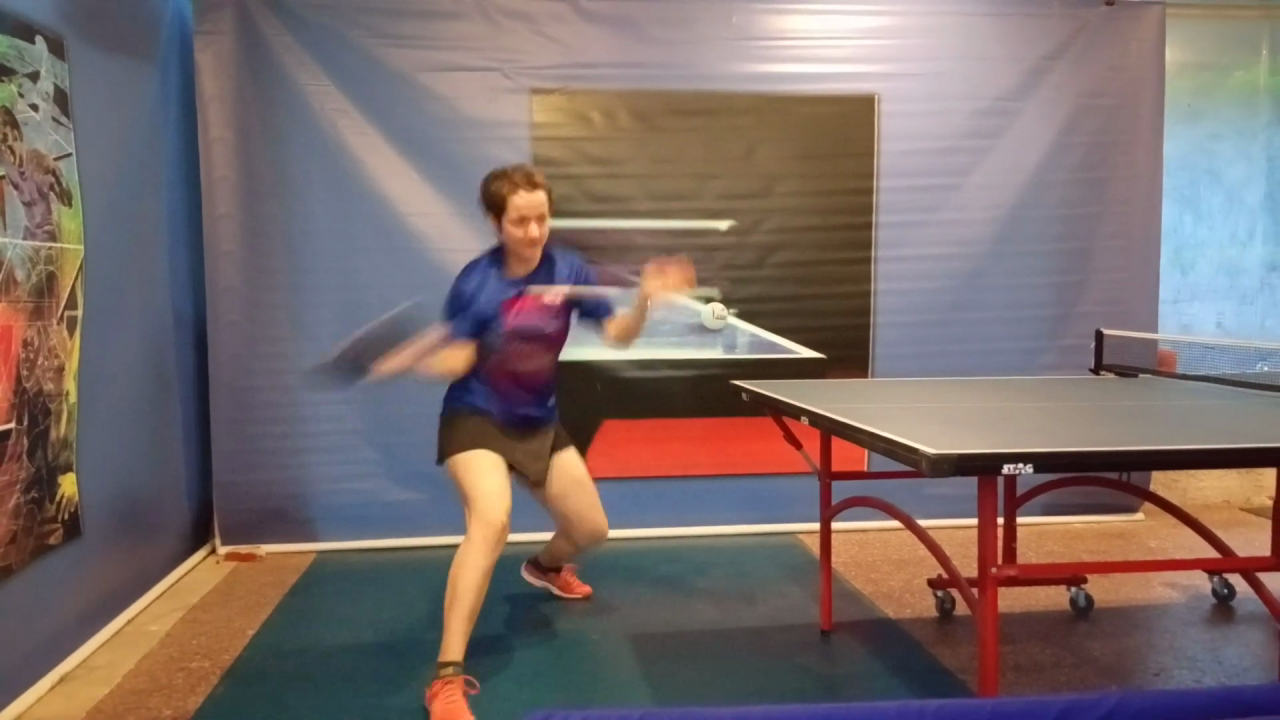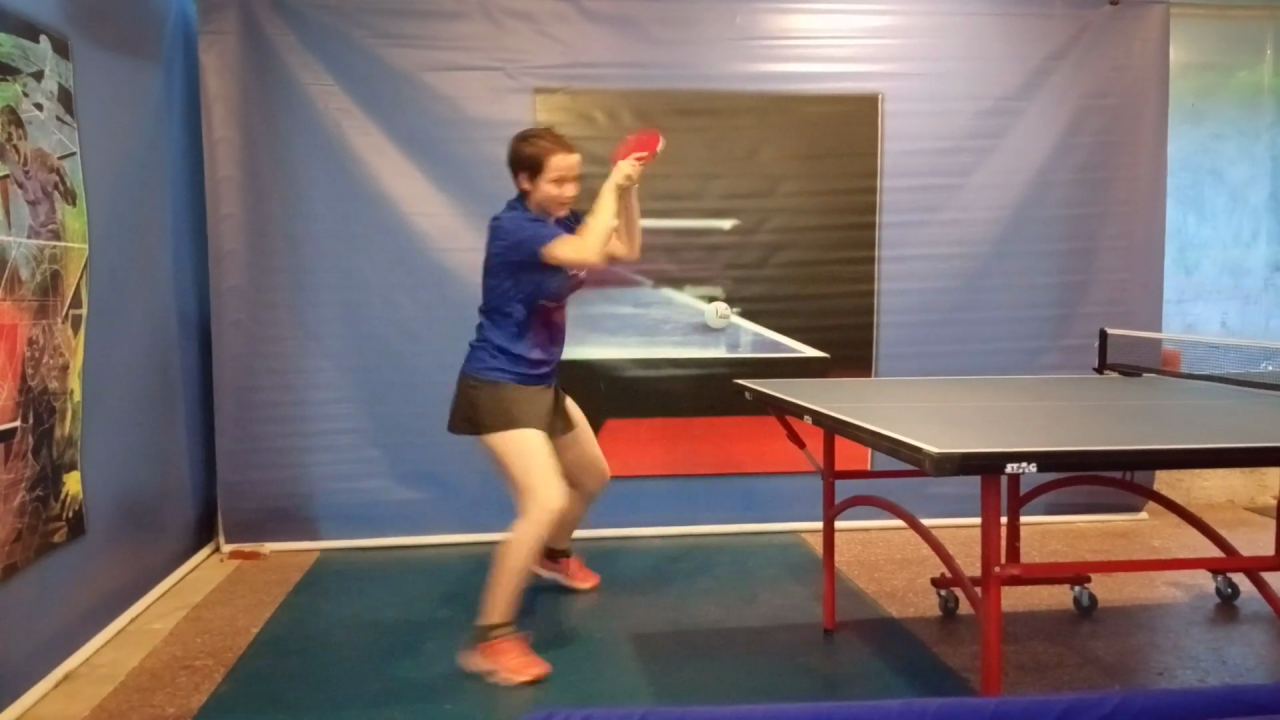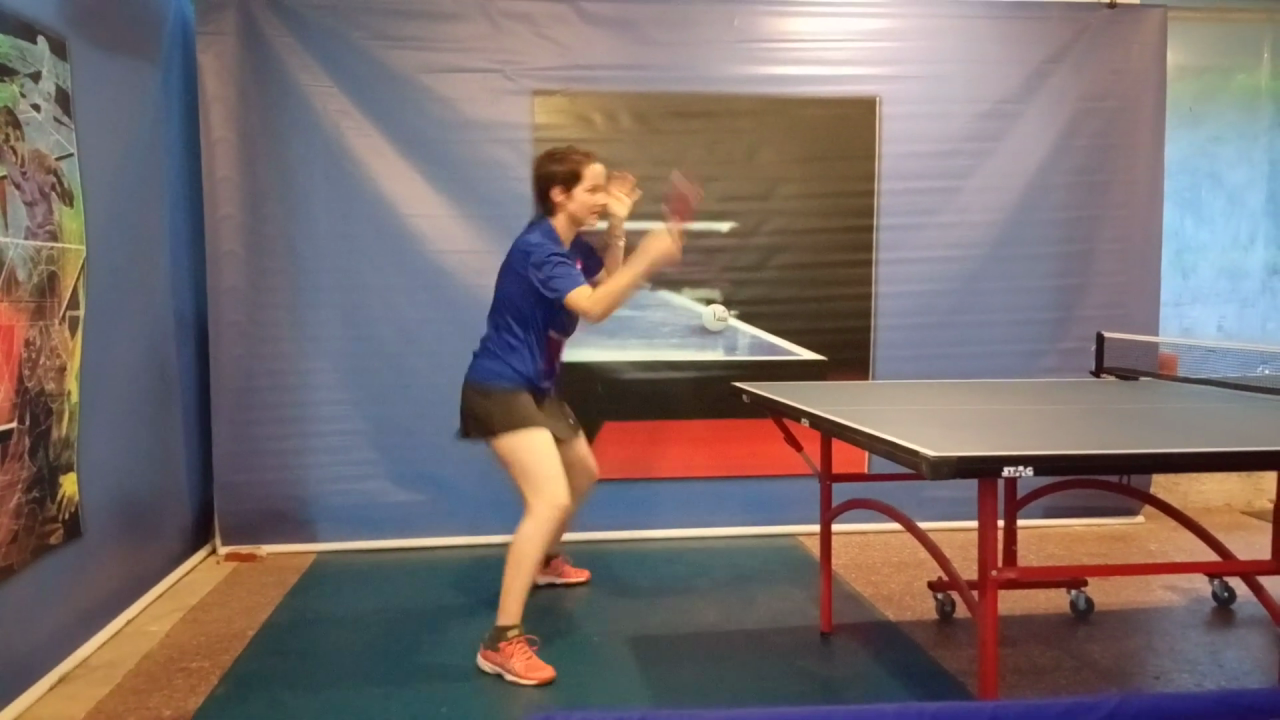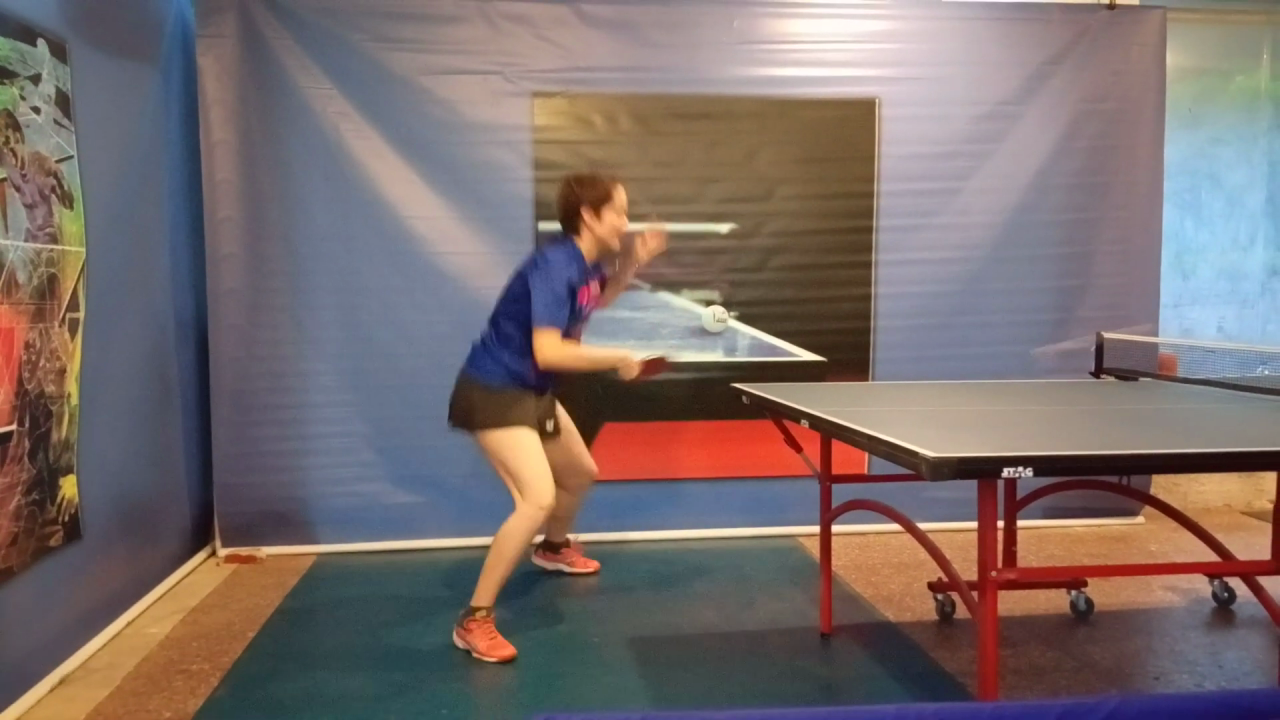
dt=0.2s
person 1, frame 1
left shoulder: (567, 270)
right shoulder: (475, 283)
left elbow: (616, 334)
right elbow: (456, 365)
left wrist: (645, 300)
right wrist: (413, 359)
left hip: (538, 424)
right hip: (476, 421)
left knee: (590, 530)
right knee: (490, 521)
left ankle: (547, 567)
person 1, frame 2
left shoulder: (559, 220)
right shoulder: (513, 225)
left elbow: (626, 252)
right elbow: (587, 254)
left wrist: (624, 191)
right wrist: (611, 188)
left hip: (538, 382)
right hip: (497, 384)
left knee: (593, 480)
right knee: (547, 504)
left ankle: (554, 558)
right ankle: (489, 635)
person 1, frame 3
left shoulder: (575, 242)
right shoulder: (537, 249)
left elbow: (607, 279)
right elbow: (594, 305)
left wrist: (615, 225)
right wrist: (651, 257)
left hip: (535, 387)
right hip: (500, 391)
left knee: (584, 476)
right knee: (552, 501)
left ankle: (544, 563)
right ankle: (504, 638)
person 1, frame 4
left shoulder: (580, 259)
right shoulder: (555, 268)
left elbow: (600, 296)
right elbow: (548, 352)
left wrist: (634, 261)
right wrist: (617, 359)
left hip: (527, 391)
right hip: (492, 389)
left knee: (580, 475)
right knee: (538, 500)
left ankle: (555, 547)
right ankle: (474, 618)
